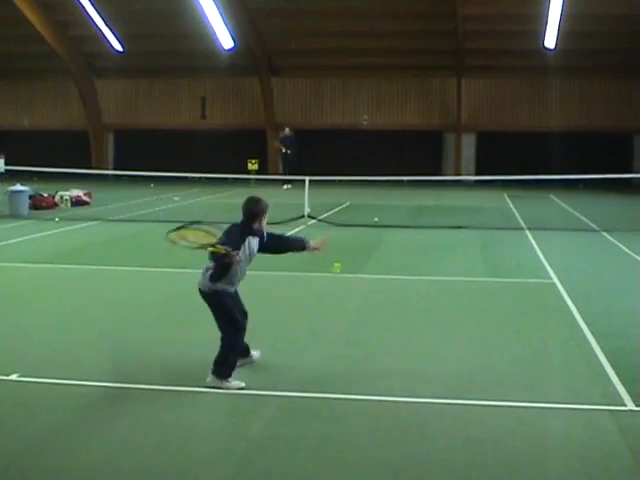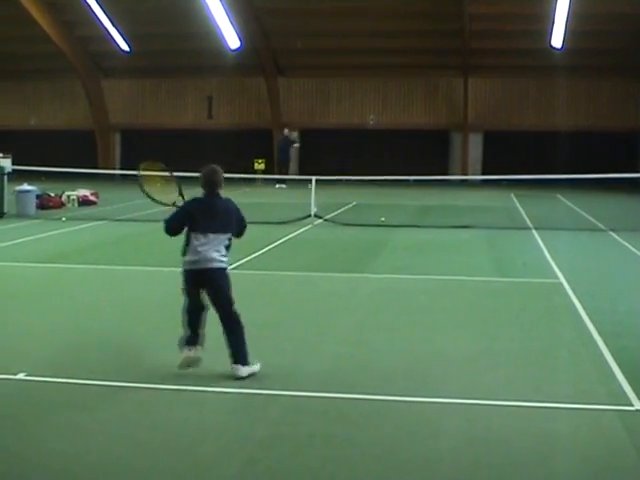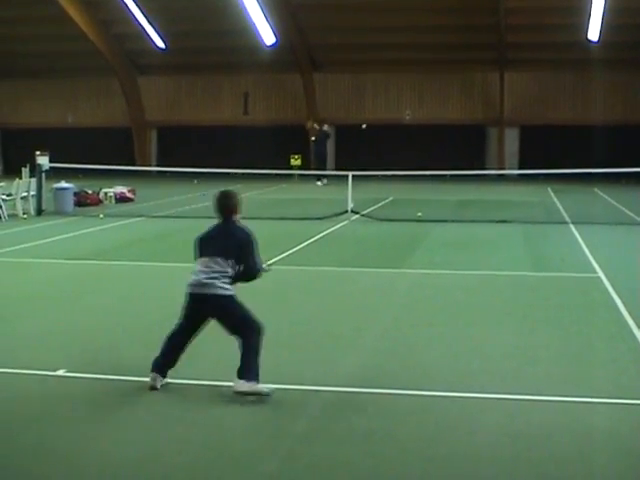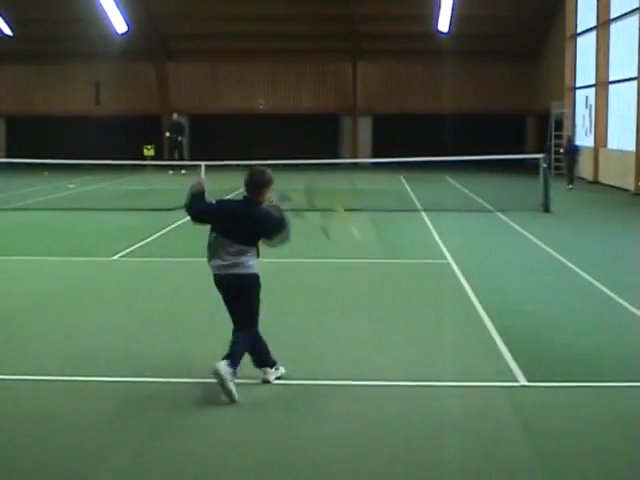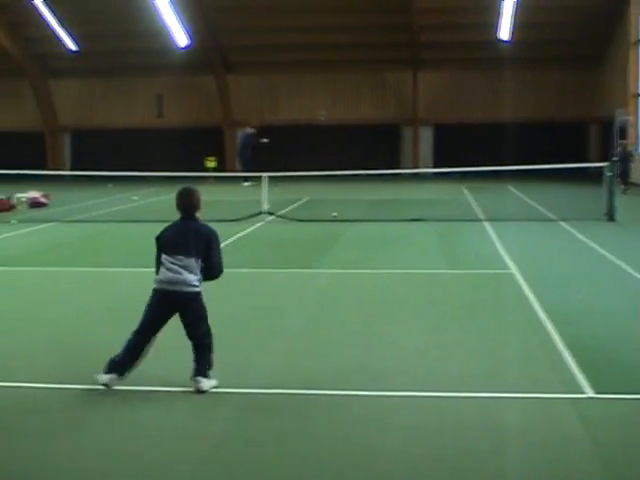
dt=1s
person 1, frame 1
left shoulder: (259, 235)
right shoulder: (235, 233)
left elbow: (280, 243)
right elbow: (216, 254)
left wrist: (307, 244)
right wrist: (228, 257)
left hip: (227, 286)
right hip: (213, 288)
left knee: (240, 318)
right knee: (235, 325)
left ankle: (241, 353)
right ankle: (219, 376)
person 1, frame 2
left shoulder: (192, 205)
right shoulder: (230, 207)
left elbow: (171, 229)
right elbow: (240, 231)
left wrist: (180, 213)
left hip: (192, 268)
right hip: (216, 267)
left knee: (194, 309)
right knee: (228, 314)
left ankle: (191, 347)
right ankle: (241, 363)
person 1, frame 3
left shoulder: (205, 237)
right shoulder: (243, 235)
right elbow: (252, 271)
right wrist: (234, 275)
left hip: (196, 291)
right hip: (219, 294)
left knee: (182, 332)
right knee: (252, 331)
left ankle: (158, 373)
right ankle: (246, 380)
person 1, frame 4
left shoulder: (225, 208)
right shoulder: (261, 216)
left elbow: (195, 211)
right elbow: (278, 228)
left wrist: (197, 190)
right wrist: (277, 213)
left hip: (220, 273)
right hip: (244, 275)
left knee: (246, 322)
right knee: (247, 325)
left ankle: (267, 367)
right ankle: (228, 365)
person 1, frame 5
left shoulder: (165, 233)
right shoulder: (208, 234)
left elbow: (159, 265)
right elbow: (215, 270)
left hip: (162, 290)
right hip: (188, 293)
left knee: (142, 334)
right knee: (201, 336)
left ankle: (112, 372)
right ankle: (202, 377)
